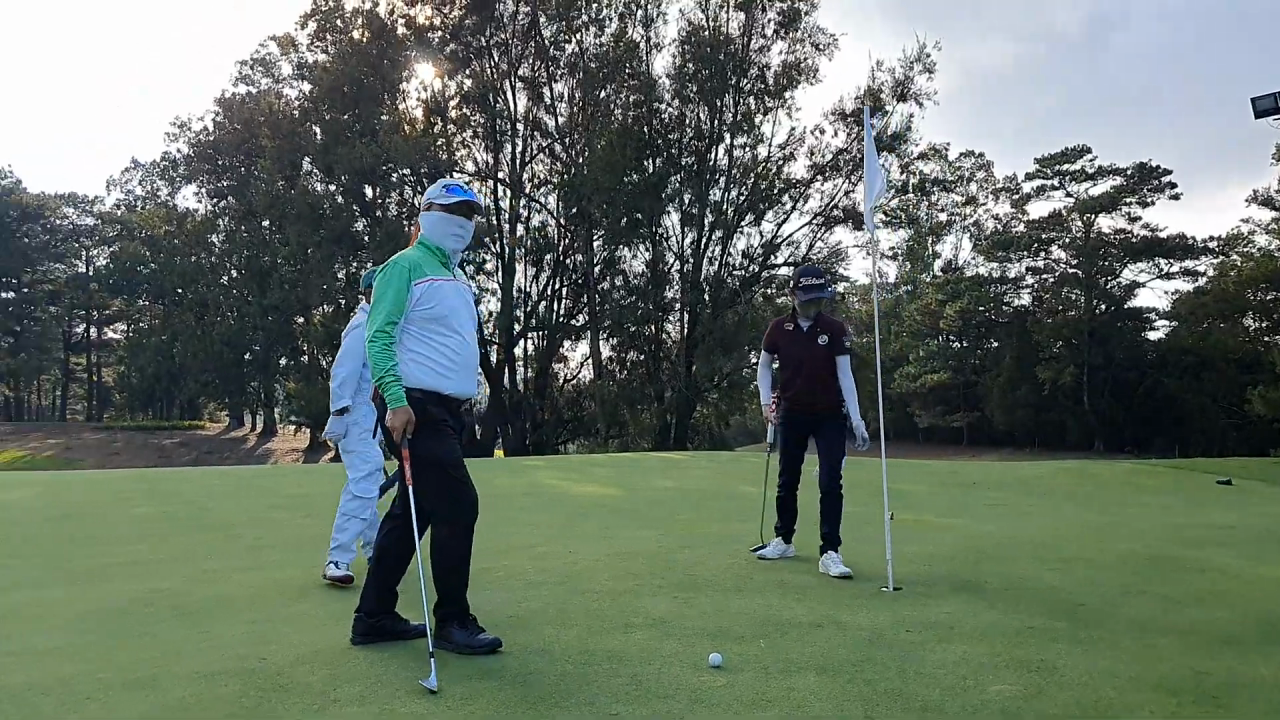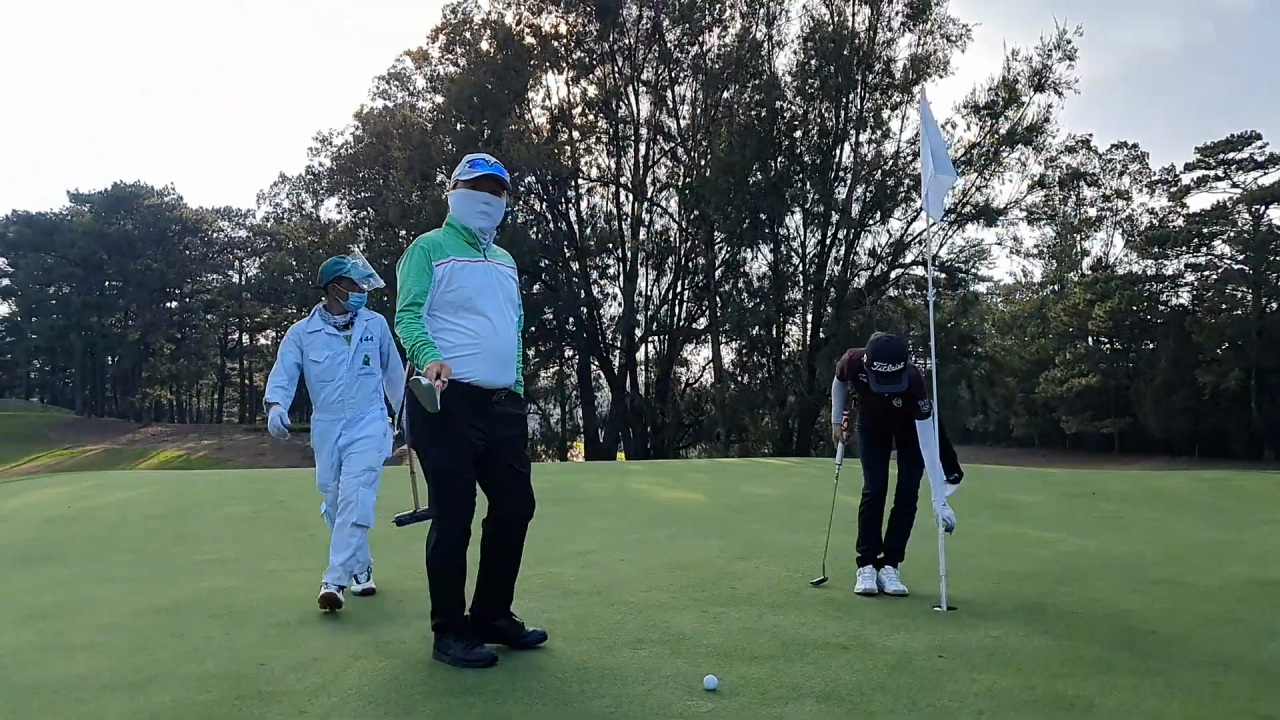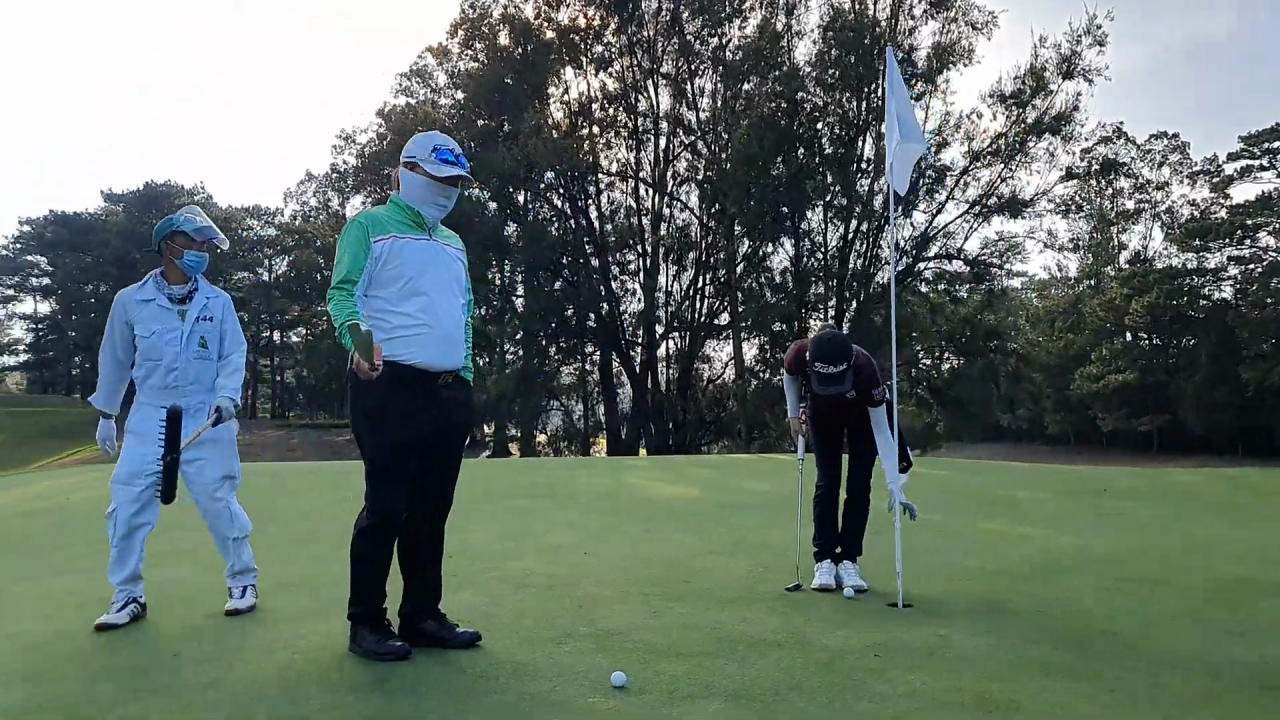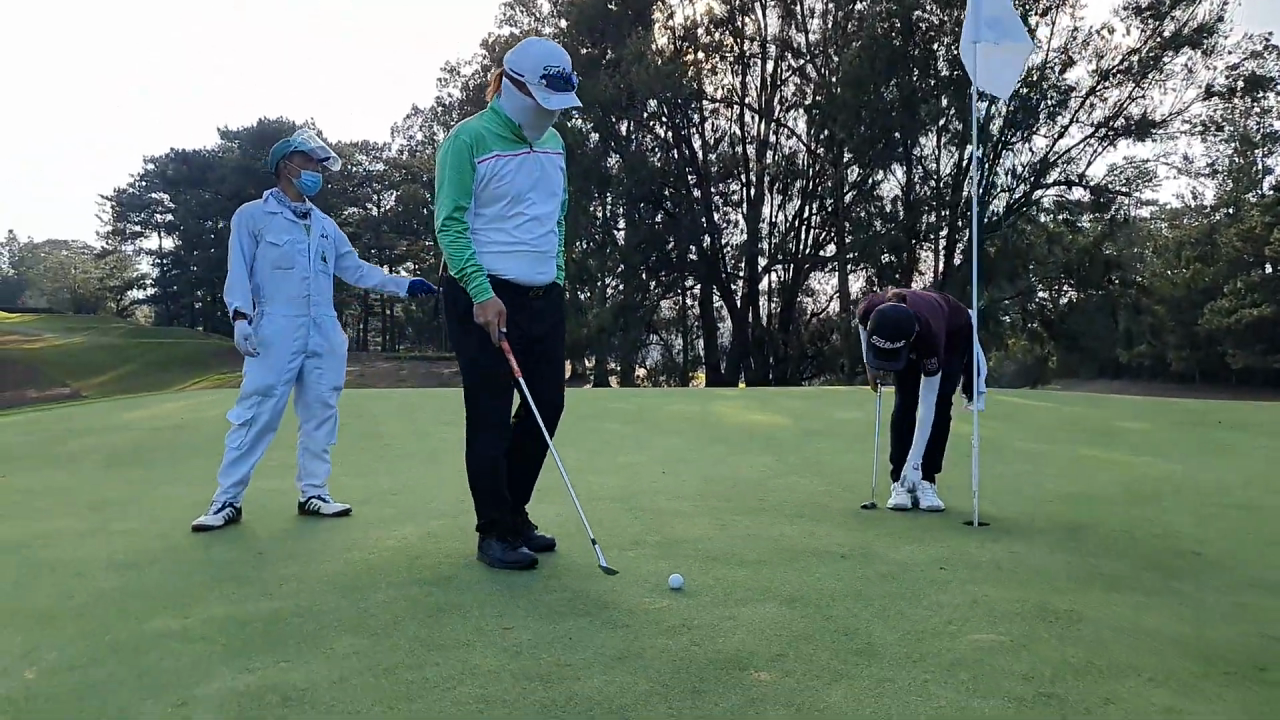
dt=0.7s
person 1, frame 1
left shoulder: (458, 277)
right shoulder: (406, 266)
right elbow: (380, 336)
left wrist: (466, 401)
right wrist: (396, 401)
left hip: (447, 409)
right hip: (417, 408)
left knee: (412, 512)
right knee: (457, 506)
left ankle: (374, 615)
right ankle: (452, 620)
person 1, frame 2
left shoulder: (505, 262)
right shoulder: (429, 249)
right elbow: (408, 316)
left wrist: (517, 391)
right wrist: (428, 359)
left hip: (503, 404)
right hip: (448, 402)
left knee: (516, 507)
right knee: (452, 518)
left ankle: (492, 615)
right ankle: (450, 630)
person 1, frame 3
left shoulder: (454, 243)
right shoulder: (370, 225)
right elbow: (342, 293)
left wrist: (466, 376)
right wrist: (357, 337)
left hip: (450, 389)
right hip: (390, 385)
left knee: (432, 507)
right knee: (386, 505)
left ankle: (421, 615)
right ankle: (366, 622)
person 1, frame 4
left shoulder: (553, 143)
right shoulder: (469, 138)
right elbow: (450, 223)
left wrist: (554, 275)
right wrist: (481, 292)
left hip: (543, 296)
right hip: (484, 296)
left knee: (546, 407)
right knee: (490, 416)
left ankle: (512, 512)
right ankle: (494, 531)
person 2, frame 1
left shoulder: (370, 326)
right shoulder: (364, 326)
right elbow: (343, 371)
right wrist: (339, 414)
left hip: (356, 416)
right hip: (359, 417)
left knee: (365, 483)
right knee: (363, 483)
left ankle: (374, 548)
right ankle: (338, 559)
person 2, frame 2
left shoulder: (376, 324)
right shoulder: (302, 333)
left elbow: (394, 370)
right elbow: (282, 375)
right wrist: (276, 407)
left hip: (369, 423)
right hip: (326, 428)
left knee: (355, 499)
right knee: (336, 505)
left ankle: (335, 581)
right ankle: (360, 570)
person 2, frame 3
left shoulder: (218, 302)
right shoulder: (130, 301)
left elbow: (233, 355)
right elbow: (115, 360)
left wrist: (227, 396)
right wrist: (106, 415)
left hip: (207, 418)
right hip: (149, 419)
left knee: (219, 501)
right knee: (127, 505)
left ankle: (243, 581)
right ankle: (128, 596)
person 2, frame 4
left shoulder: (325, 225)
right shoulder: (252, 215)
left elbow: (356, 269)
right elbow: (238, 271)
left wrist: (404, 283)
right wrist: (241, 317)
left hip: (325, 331)
right hip: (275, 329)
left knee: (321, 412)
right knee: (257, 413)
left ankle: (313, 492)
right ankle: (227, 500)
person 3, frame 1
left shoulder: (835, 329)
right shoulder: (778, 328)
left elbow: (845, 375)
right elbow: (764, 367)
left wrist: (856, 418)
right wrist: (766, 402)
left hip: (830, 415)
right hip: (792, 414)
left knee: (830, 483)
right knee: (787, 480)
left ankle: (830, 552)
right ankle: (783, 540)
person 3, frame 2
left shoulder: (913, 380)
right shoulder: (853, 361)
left elbow: (928, 444)
right elbow: (839, 383)
left wrist: (940, 500)
right wrist: (836, 420)
left hip: (910, 429)
right hip: (871, 425)
left knee: (907, 493)
right knee: (874, 489)
left ankle: (890, 566)
right ankle: (867, 565)
person 3, frame 3
left shoulder: (864, 369)
right shoulder: (800, 354)
left elbow: (882, 431)
left wrist: (893, 483)
right wrist: (793, 414)
left hip: (864, 416)
right hip: (823, 413)
left knee: (859, 484)
right knee: (827, 481)
left ankle: (848, 561)
right ankle: (824, 560)
person 3, frame 4
left shoulder: (929, 334)
right shoulder: (872, 312)
left elbow: (927, 406)
left wrist: (914, 464)
right wrist: (871, 362)
left hip: (953, 336)
right hip: (907, 340)
left knee: (940, 408)
right knee: (905, 404)
left ankle: (925, 481)
right ankle: (900, 482)
